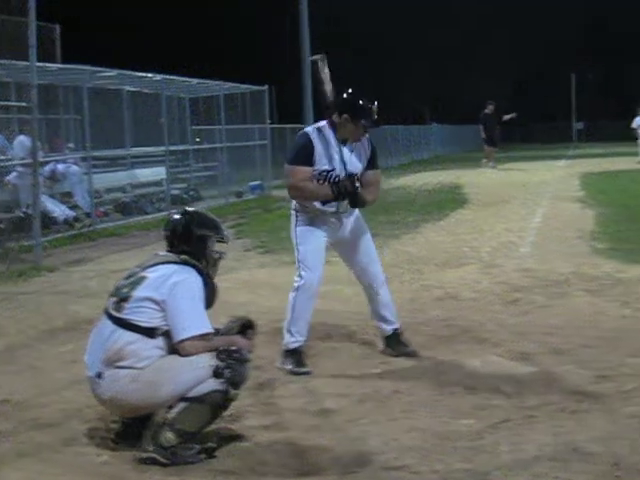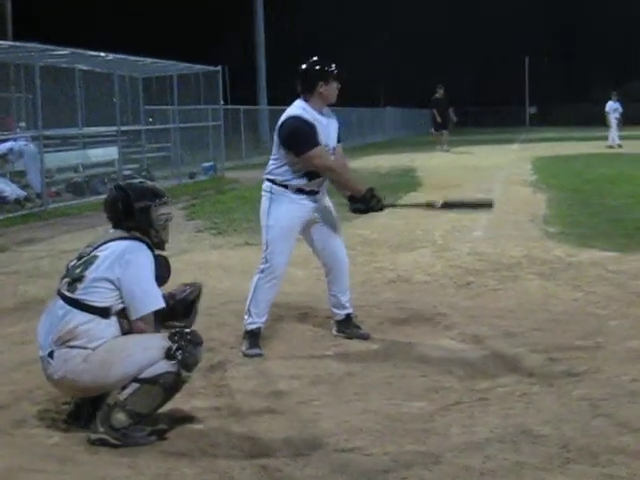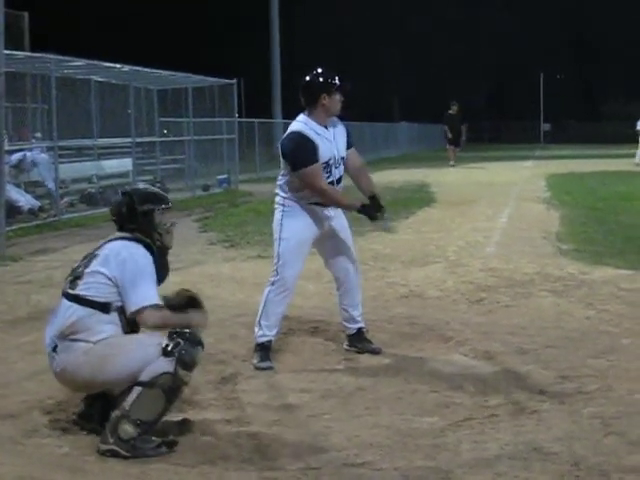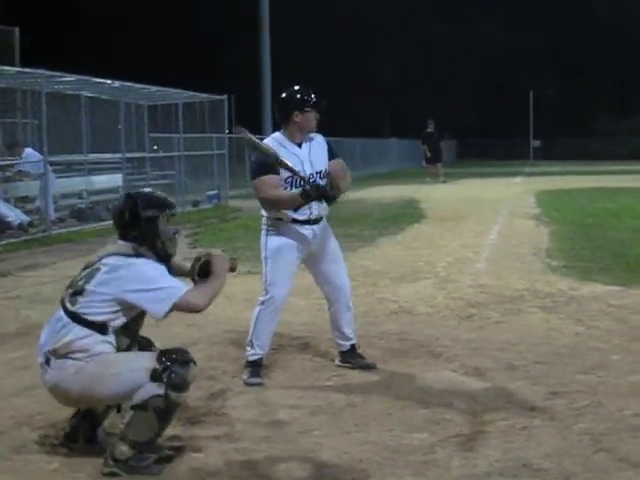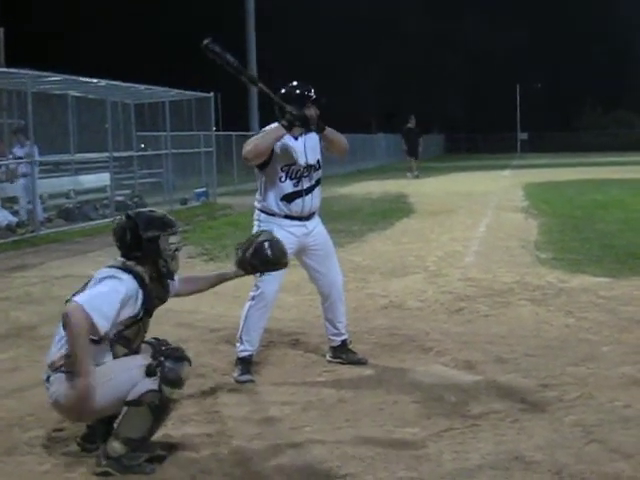
dt=1s
person 1, frame 1
left shoulder: (365, 144)
right shoulder: (309, 140)
left elbow: (373, 187)
right elbow: (295, 187)
left wrist: (360, 196)
right wrist: (335, 191)
left hip: (348, 218)
right hip: (311, 219)
left knee: (374, 275)
right knee: (308, 281)
left ankle: (391, 335)
right ankle: (292, 349)
person 1, frame 2
left shoulder: (328, 117)
right shoulder: (297, 122)
left elbow: (337, 162)
right elbow: (328, 168)
left wrist: (353, 195)
right wrist: (365, 193)
left hip: (316, 197)
right hip: (285, 199)
left knee: (337, 259)
right knee: (273, 266)
left ankle: (343, 319)
right ankle: (252, 330)
person 1, frame 3
left shoulder: (338, 128)
right shoulder: (298, 137)
left elbow: (355, 166)
right elbow: (319, 188)
left wrist: (373, 197)
right wrist: (360, 207)
left hip: (331, 210)
right hip: (297, 212)
left knee: (348, 271)
right knee: (284, 278)
left ankle: (354, 333)
right ankle: (263, 343)
person 1, frame 4
left shoulder: (321, 143)
right shoulder: (268, 151)
left elbow: (343, 173)
right elbow: (268, 198)
left wrist: (335, 188)
right wrist: (304, 195)
left hip: (318, 229)
right hip: (282, 232)
left knee: (340, 289)
right knee: (274, 297)
left ankle: (347, 350)
right ankle: (254, 360)
person 1, frame 5
left shoulder: (313, 134)
right shoulder: (270, 136)
left elbow: (342, 147)
right elbow: (248, 154)
left wrist: (319, 127)
right wrist: (285, 126)
left hip: (311, 224)
right hip: (275, 227)
left knee: (333, 284)
right knee: (264, 292)
left ankle: (338, 345)
right ankle: (244, 357)
person 2, frame 1
left shoulder: (156, 266)
right shoulder: (184, 275)
right elbow: (189, 346)
left wrist: (223, 334)
right wrist: (232, 342)
left hip: (105, 379)
right hip: (124, 383)
left knee: (202, 352)
right knee: (232, 363)
left ankle: (137, 424)
right ankle: (163, 442)
person 2, frame 2
left shoulder: (108, 245)
right shoulder: (134, 251)
right elbow: (142, 325)
left wrist: (168, 300)
right wrist: (169, 334)
left hip: (56, 358)
right hip: (75, 363)
left knee: (150, 333)
right knee: (186, 345)
left ankle: (90, 405)
right ankle: (114, 424)
person 2, frame 3
left shoulder: (116, 248)
right shoulder: (133, 251)
left elbow: (134, 313)
right elbow: (148, 318)
left wrist: (177, 313)
right wrist: (188, 320)
left hip: (69, 356)
right hip: (80, 358)
right knee: (185, 346)
left ankle: (99, 406)
right ankle: (124, 435)
person 2, frame 4
left shoulder: (119, 256)
right shoulder: (135, 268)
left elbow: (166, 266)
right elbow: (196, 302)
left wrist: (195, 270)
right wrist: (218, 273)
left hip: (63, 364)
right hip: (71, 374)
left knee: (139, 351)
right knee: (177, 366)
right ankle: (126, 455)
person 2, frame 5
left shoulder: (144, 276)
right shoulder: (123, 282)
left elbow: (184, 285)
right elbow: (75, 313)
left wrist: (235, 273)
right wrist: (82, 378)
left hip: (95, 377)
right hip: (72, 387)
left knee: (156, 351)
right knee: (172, 363)
left ankle: (100, 433)
right ankle: (119, 454)
